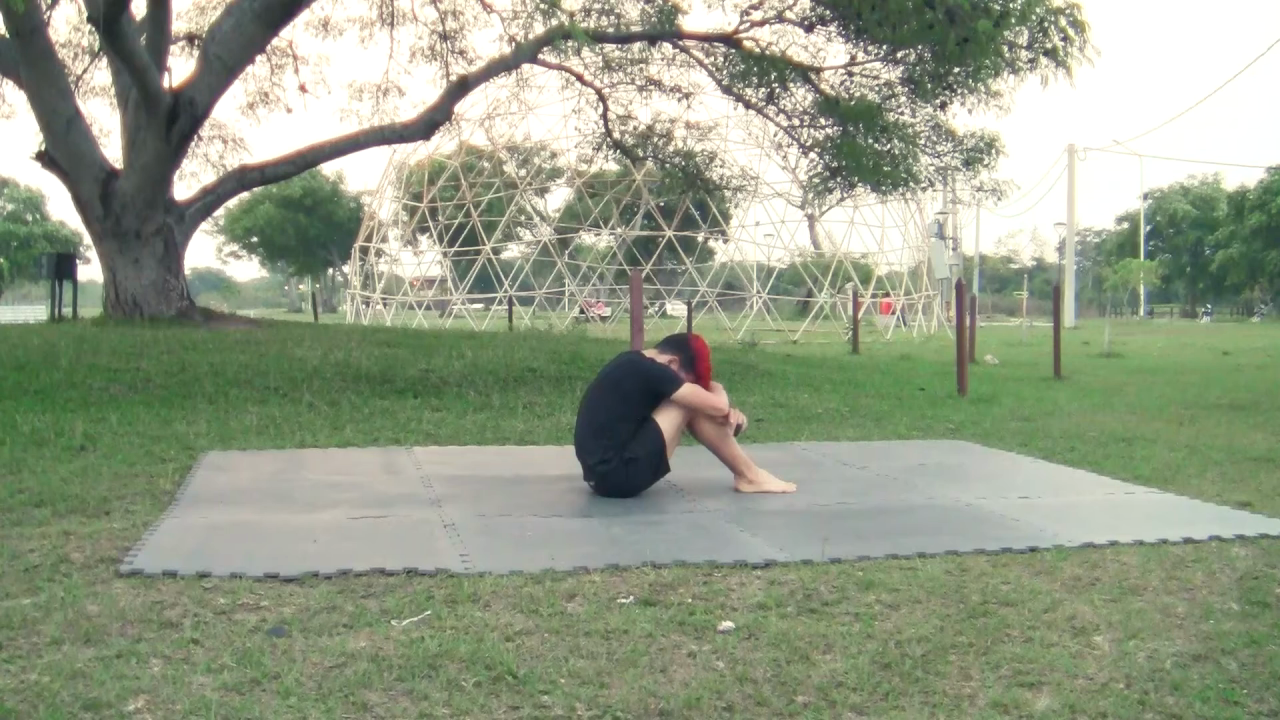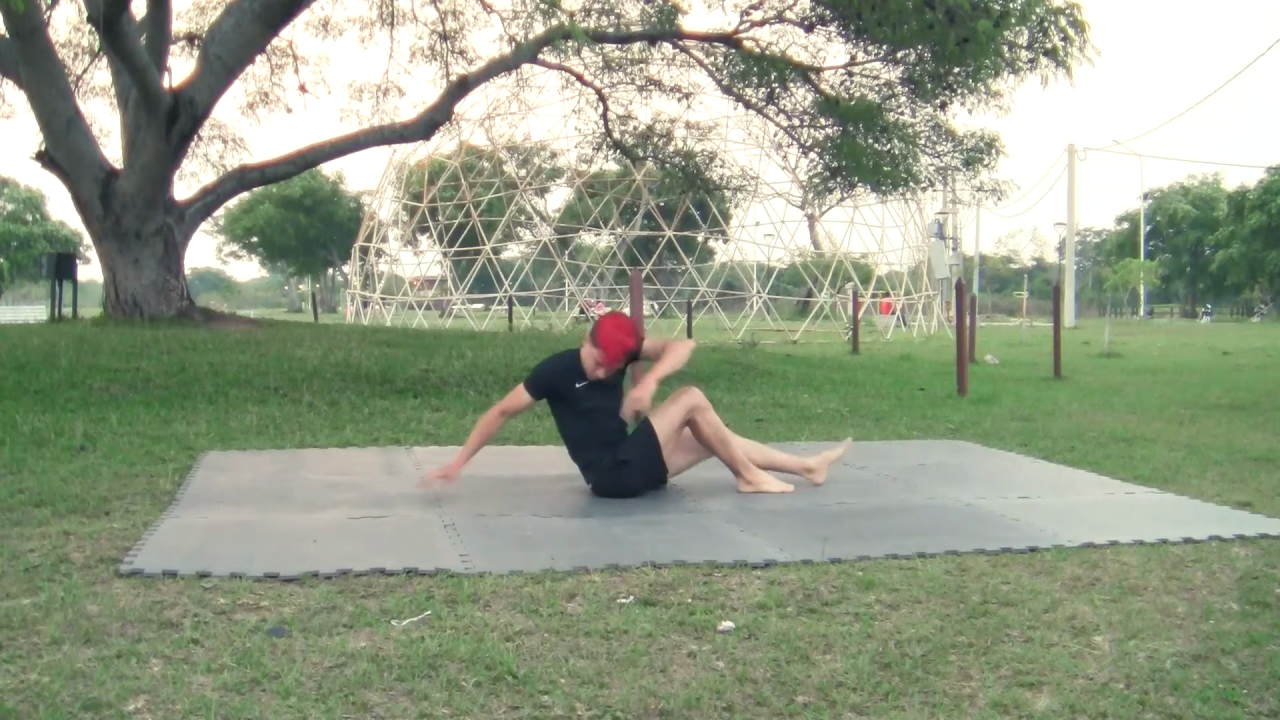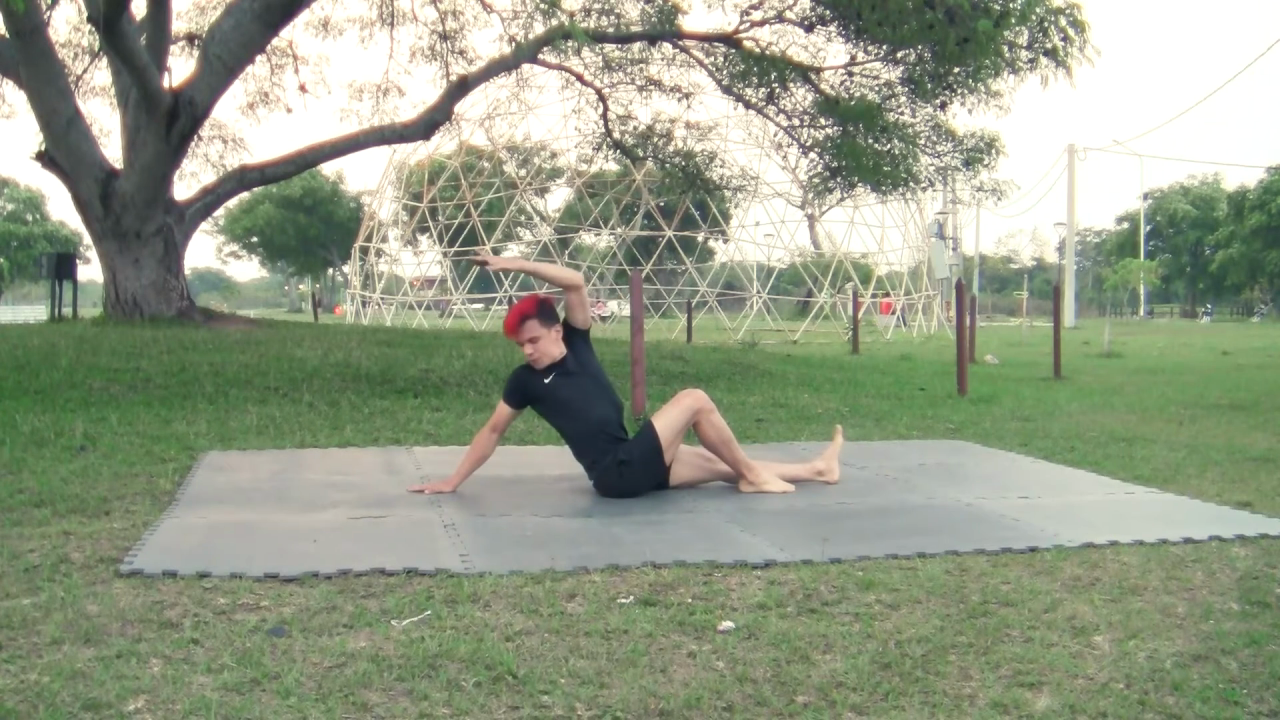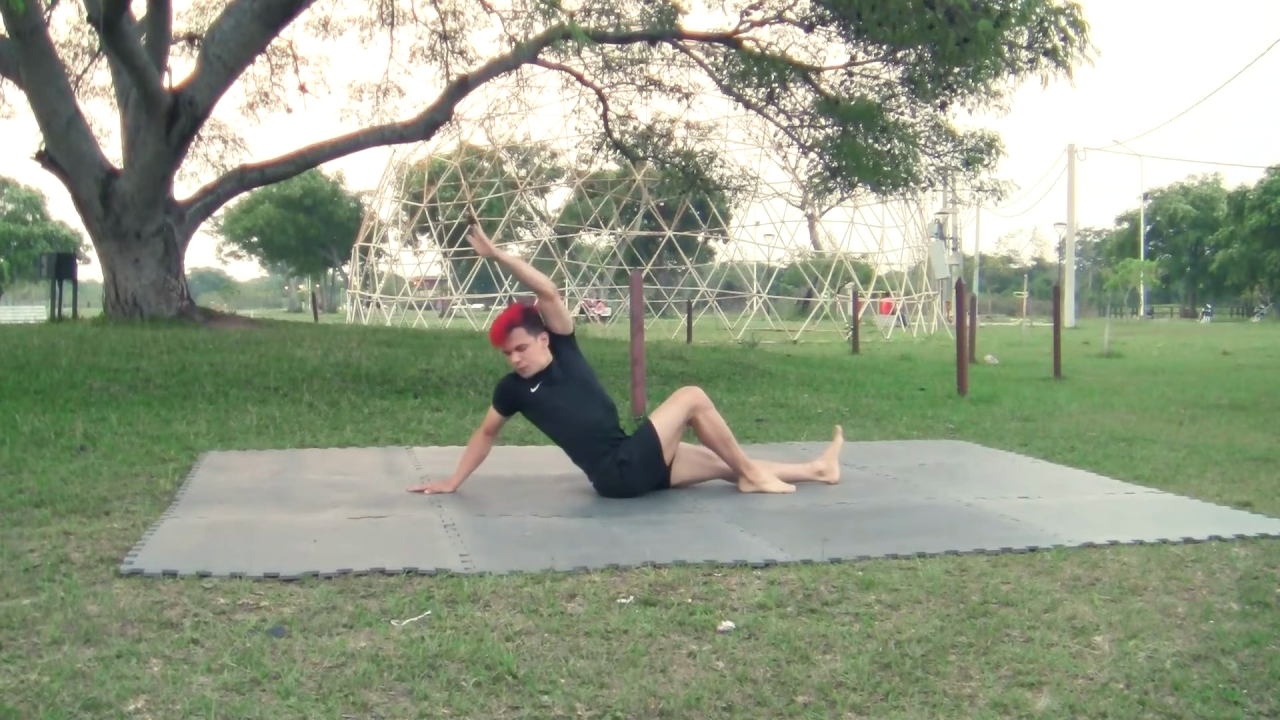
dt=0.7s
person 1, frame 1
left shoulder: (636, 364)
right shoulder: (648, 370)
right elbow: (717, 405)
left wrist: (729, 411)
right wrist: (717, 390)
left hip: (606, 472)
right hip: (617, 475)
left knee: (692, 400)
right knee: (692, 402)
left ankle: (746, 470)
right ankle: (749, 476)
person 1, frame 2
left shoulder: (623, 351)
right shoulder: (556, 370)
left elbow: (683, 345)
right elbow: (500, 411)
left wrist: (650, 379)
right wrist: (460, 460)
left hip: (629, 464)
right hip: (613, 476)
left knee: (713, 438)
right knee: (692, 399)
left ankle: (807, 466)
right ankle: (749, 477)
person 1, frame 3
left shoulder: (576, 342)
right shoulder: (524, 380)
left elbow: (576, 282)
right elbow: (492, 432)
left wrist: (514, 264)
right wrist: (453, 481)
left hip: (634, 464)
right hip: (617, 474)
left knee: (718, 464)
right knee: (695, 400)
left ankle: (816, 469)
right ankle: (752, 475)
person 1, frame 4
left shoulder: (563, 348)
right shoulder: (513, 388)
left elbow: (549, 297)
right elbow: (486, 434)
left wrist: (500, 256)
right wrist: (455, 481)
left hip: (633, 463)
right hip: (615, 475)
left knee: (720, 462)
right knee: (693, 397)
left ankle: (817, 470)
right ankle: (753, 475)
